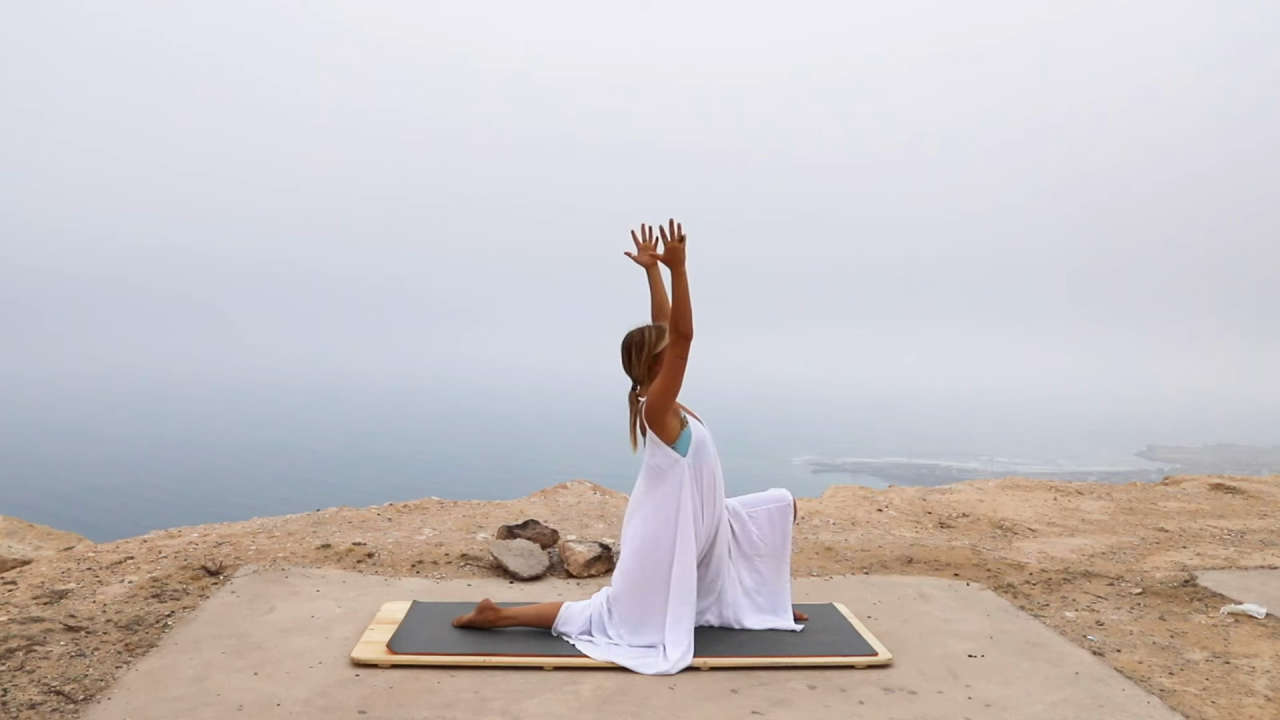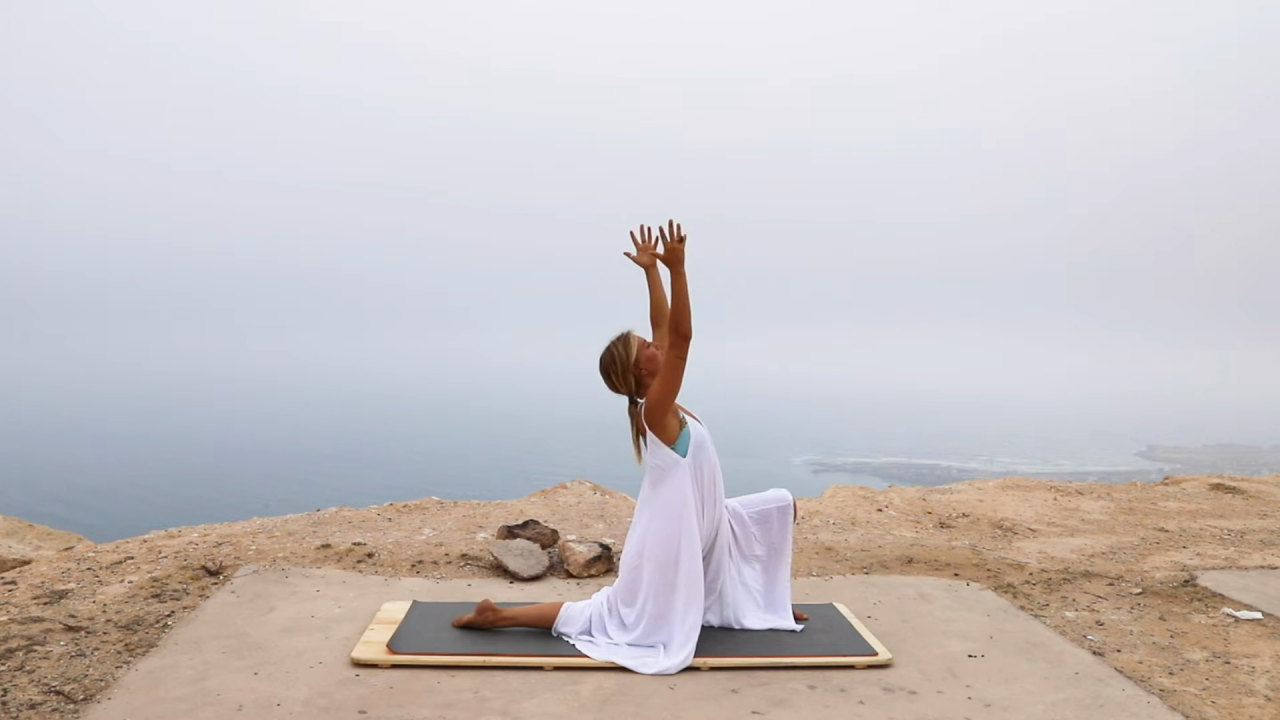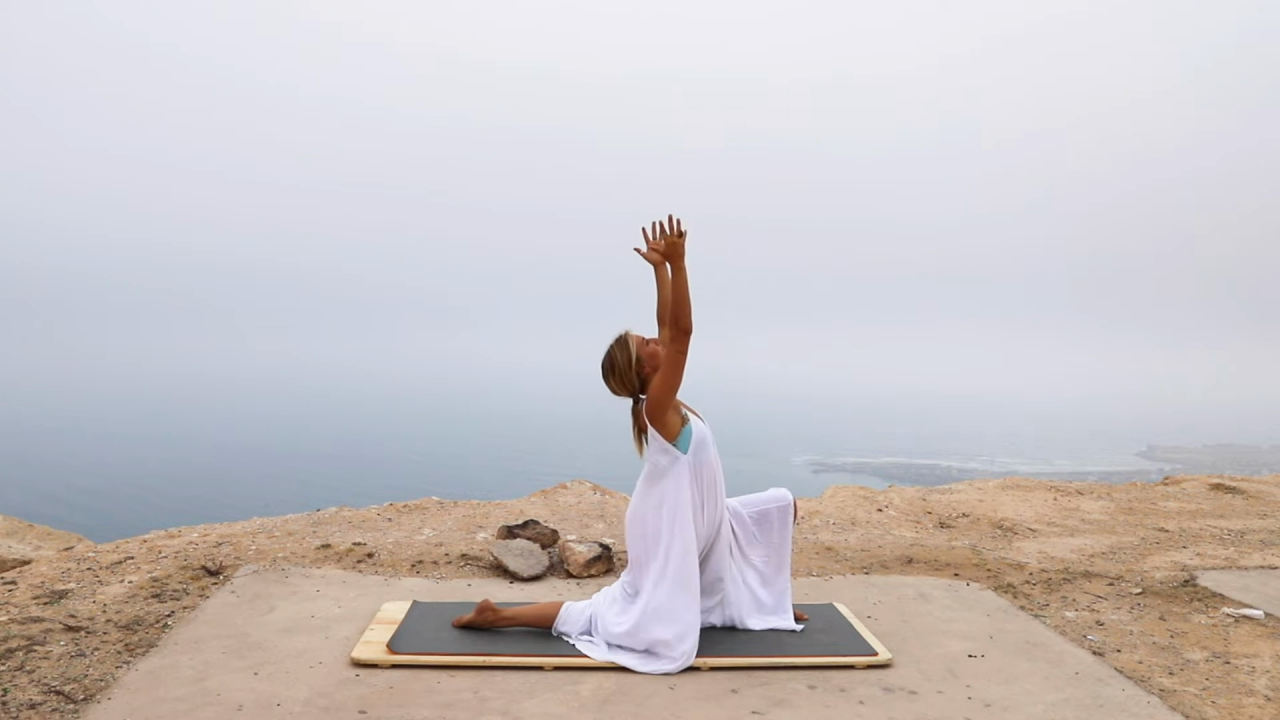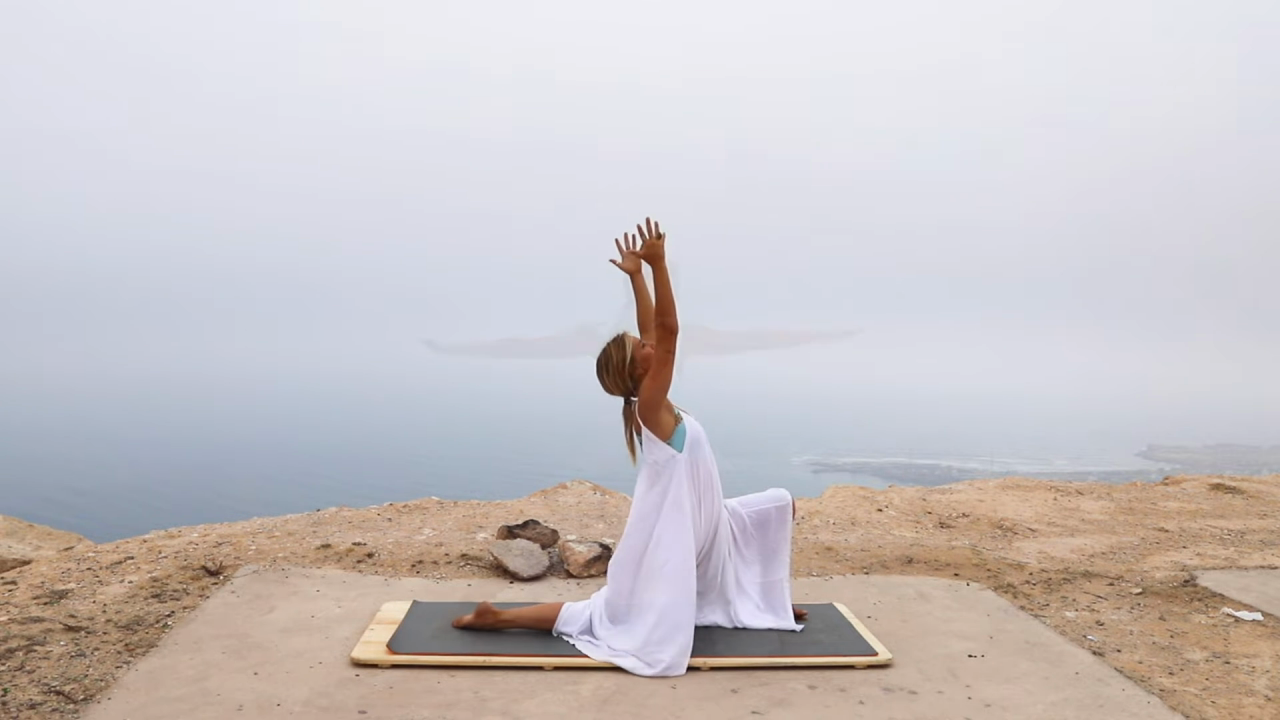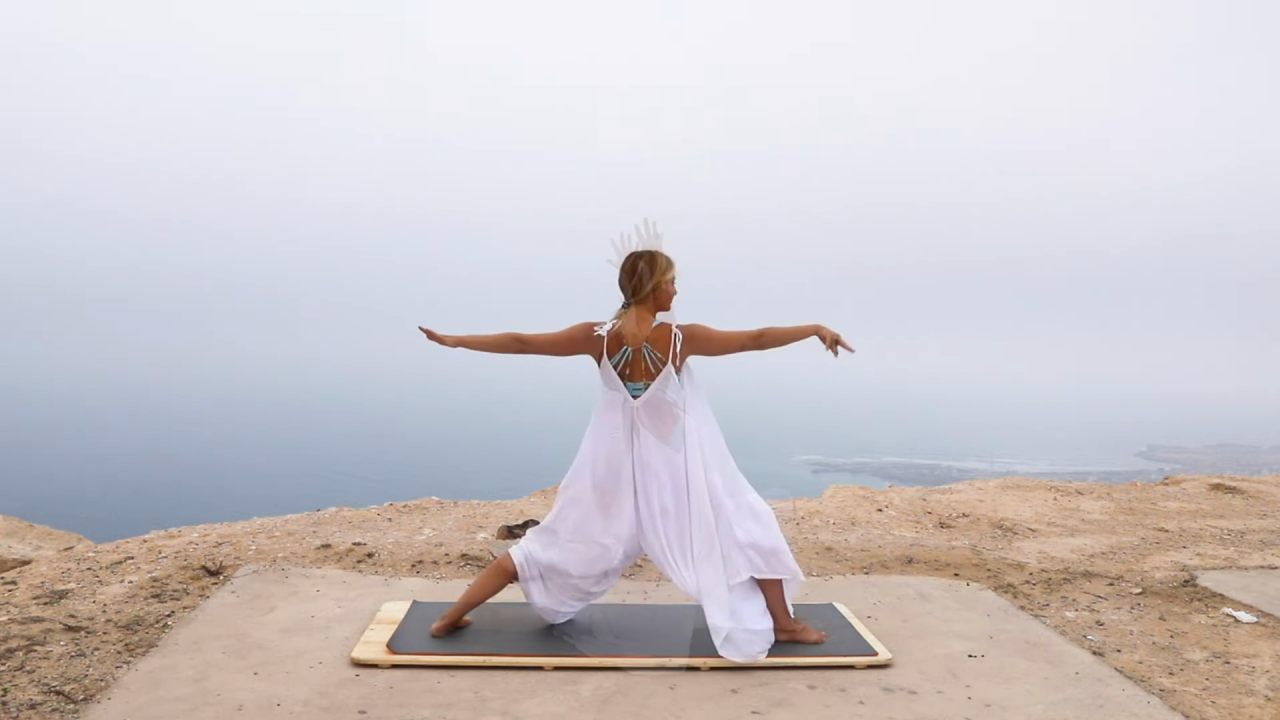
dt=1s
person 1, frame 1
left shoulder: (662, 400)
right shoulder: (657, 406)
left elbow: (667, 329)
right elbow: (683, 336)
left wrist: (653, 269)
right wrist: (677, 269)
left hip: (698, 525)
right hip: (669, 533)
left knee: (779, 505)
right knee: (617, 618)
left ankle: (763, 600)
right ankle: (498, 615)
person 1, frame 2
left shoulder: (660, 402)
right shoulder: (656, 408)
left elbow: (665, 329)
right elbow: (681, 338)
left wrist: (652, 269)
right wrist: (676, 269)
left hip: (701, 526)
right hip: (673, 536)
left knee: (779, 504)
right knee: (611, 617)
left ankle: (765, 599)
right ankle: (498, 615)
person 1, frame 3
left shoulder: (662, 400)
right shoulder: (658, 405)
left elbow: (670, 328)
right elbow: (682, 332)
left wrist: (662, 268)
right wrist: (677, 263)
left hip: (703, 528)
right hip: (675, 539)
left knee: (780, 505)
right knee: (603, 616)
left ankle: (765, 599)
right ankle: (497, 615)
person 1, frame 4
left shoulder: (651, 402)
right shoulder: (650, 407)
left elbow: (654, 330)
right elbow: (667, 331)
left wrist: (637, 274)
right wrist: (657, 265)
left hip: (702, 528)
right hip: (673, 539)
left knee: (779, 505)
right knee: (606, 617)
left ankle: (766, 600)
right ankle: (496, 617)
person 1, frame 5
left shoulder: (597, 337)
right shoulder: (680, 339)
left elbow: (521, 343)
right elbow: (756, 339)
left wrist: (455, 340)
right wrist: (817, 329)
left hip: (613, 475)
right hip: (672, 476)
left knee: (551, 542)
right knee: (751, 525)
left ankle: (451, 616)
right ankle: (784, 624)
